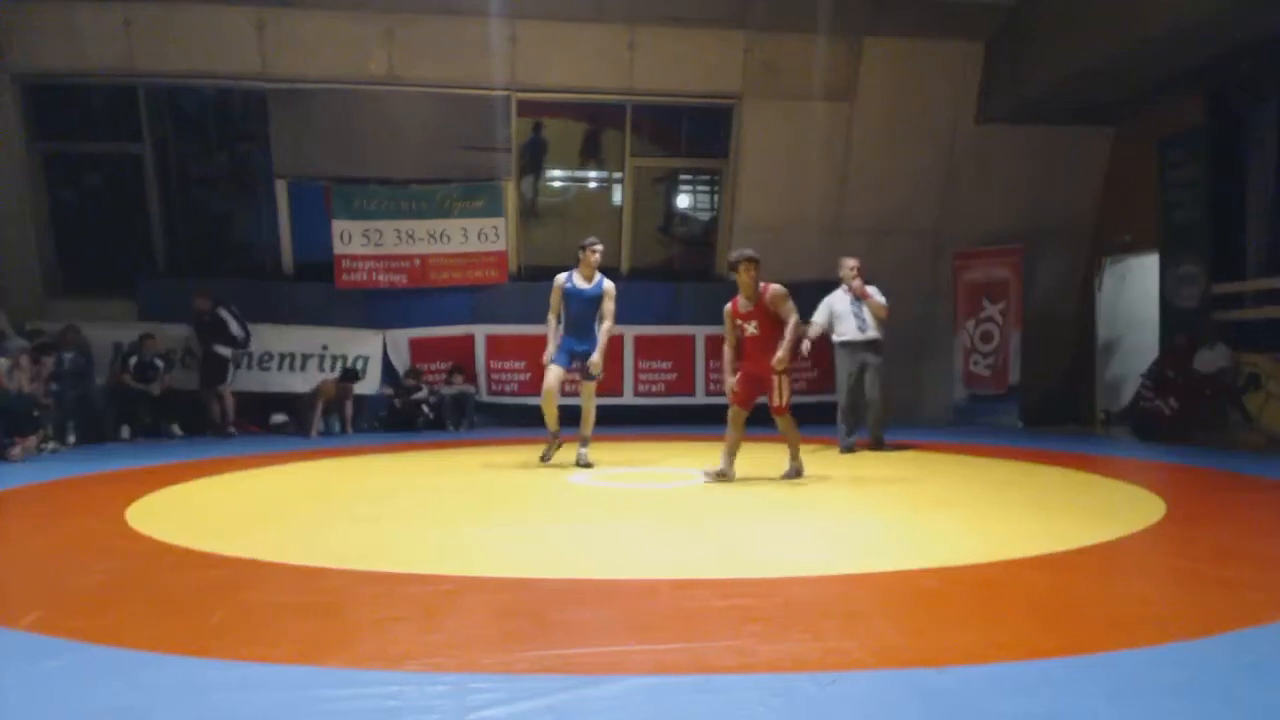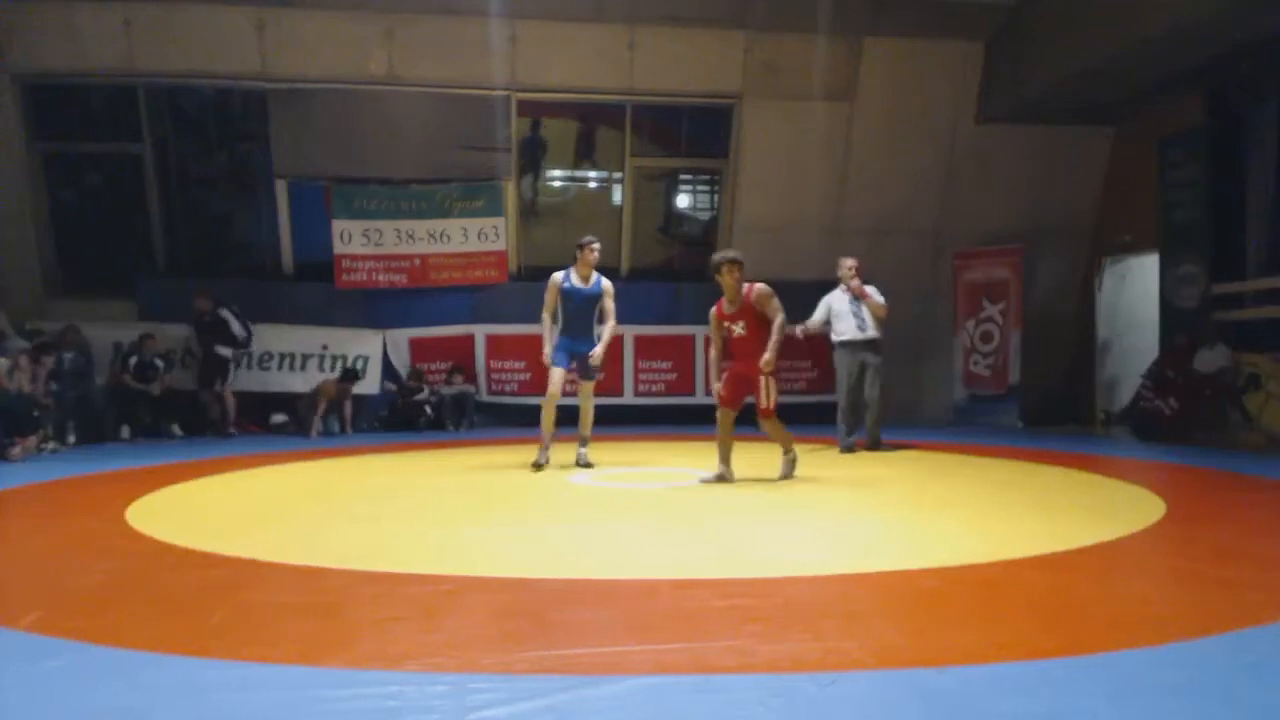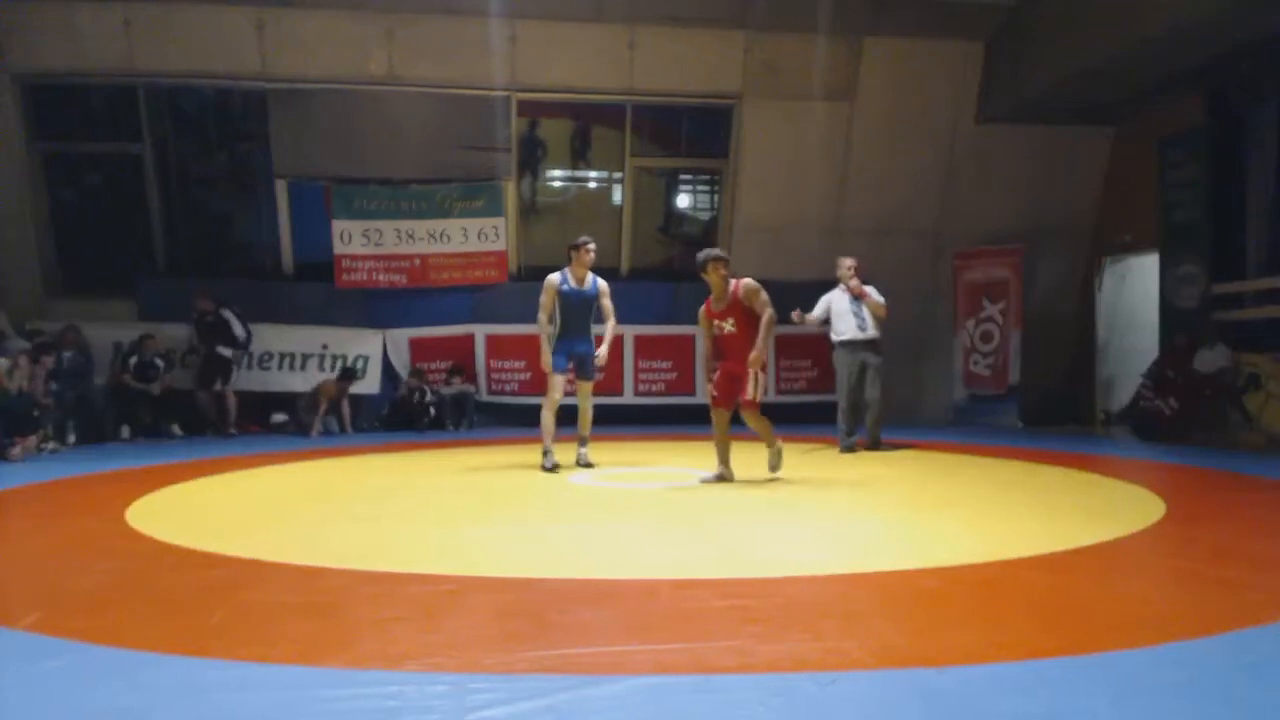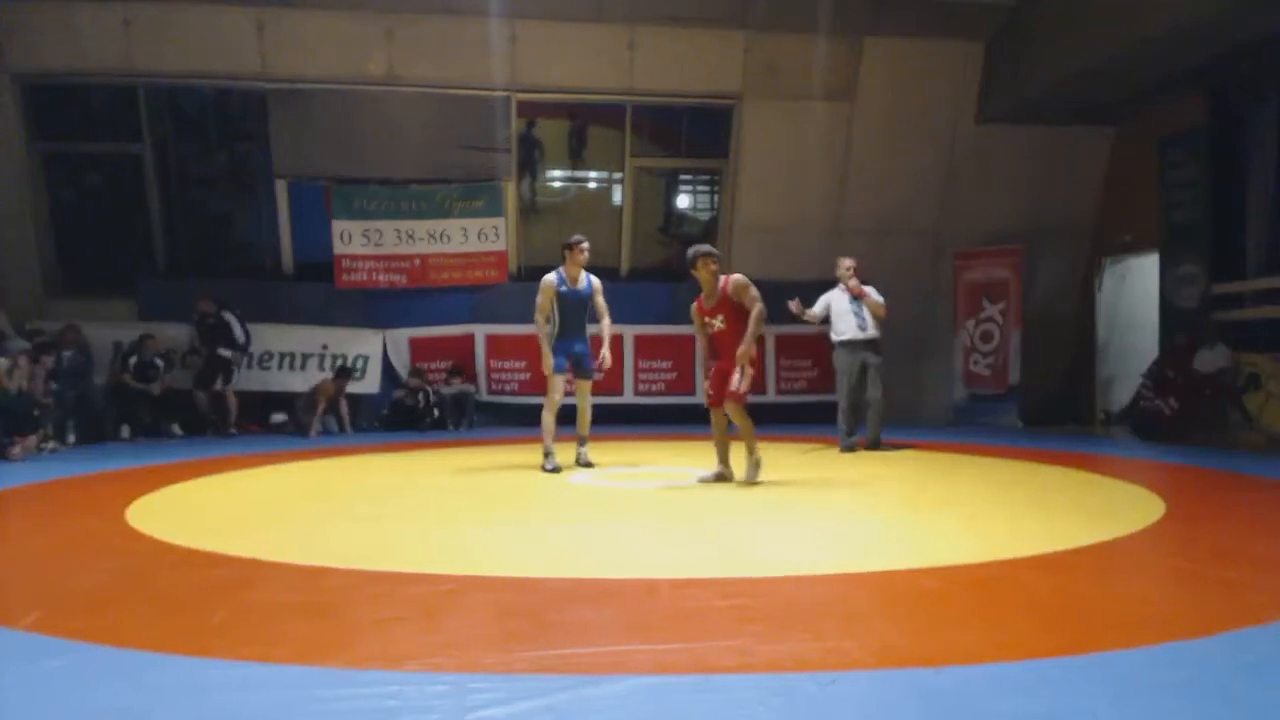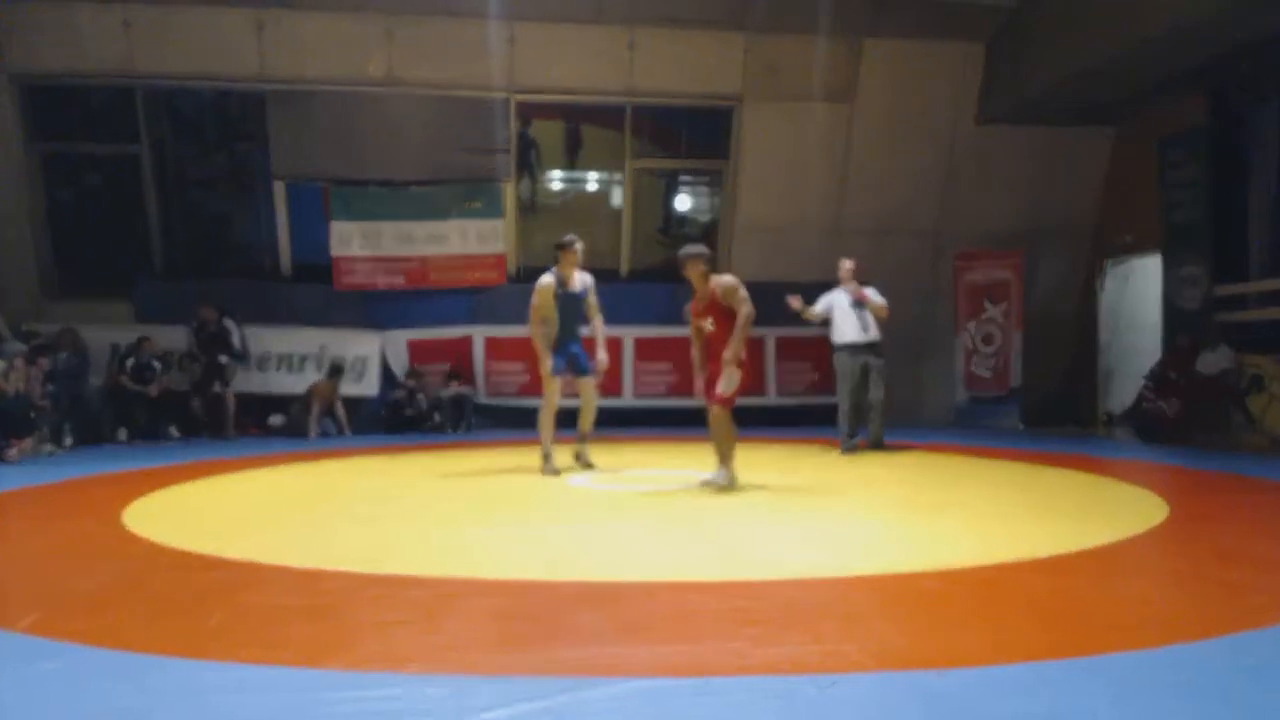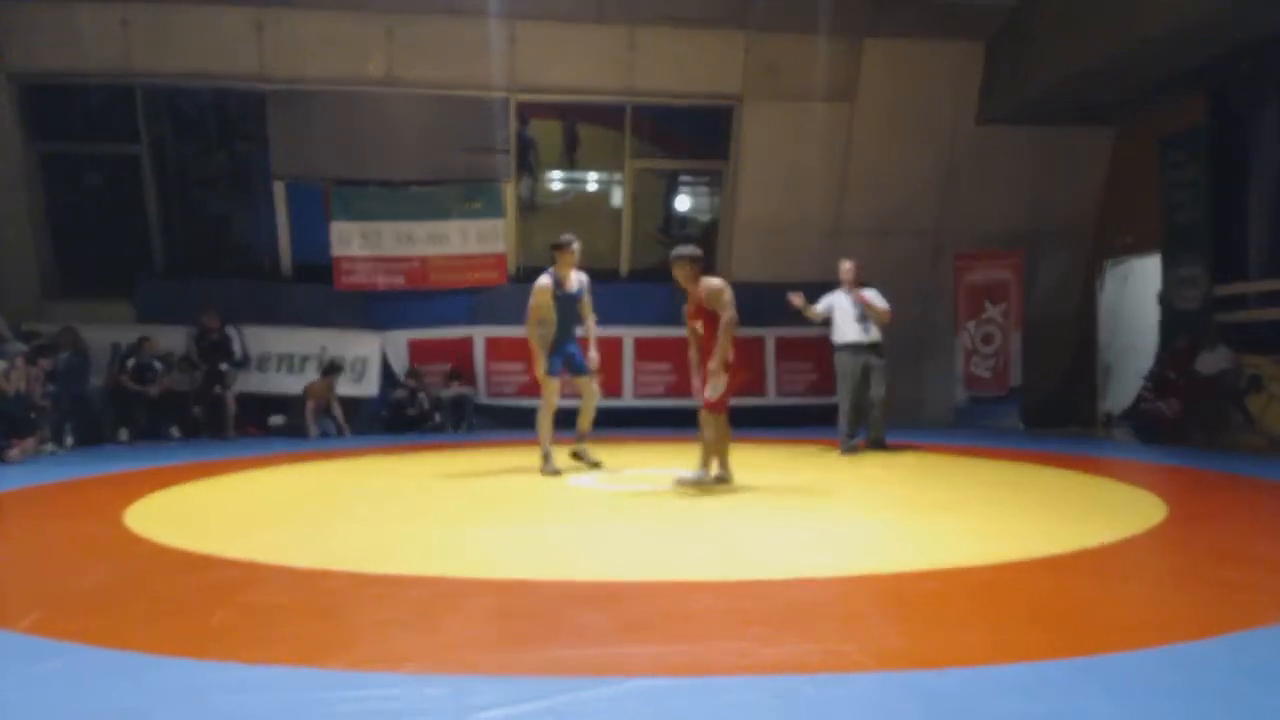
dt=0.1s
person 1, frame 1
left shoulder: (774, 293)
right shoulder: (731, 309)
left elbow: (793, 319)
right elbow: (729, 344)
left wrist: (785, 349)
right wrist: (728, 375)
left hip: (774, 365)
right hip: (748, 366)
left knee: (782, 416)
right knee: (735, 414)
left ankle: (796, 461)
right ankle: (726, 468)
person 1, frame 2
left shoulder: (759, 292)
right shoulder: (716, 312)
left elbow: (779, 320)
right elbow: (716, 348)
left wrist: (771, 352)
right wrist: (715, 379)
left hip: (761, 364)
right hip: (735, 365)
left knee: (766, 418)
right knee: (723, 414)
left ankle: (789, 453)
right ankle: (724, 469)
person 1, frame 3
left shoulder: (747, 287)
right shoulder: (705, 310)
left elbow: (769, 313)
right elbow: (708, 346)
left wrist: (760, 347)
right wrist: (708, 379)
left hip: (751, 361)
right hip: (727, 363)
left knee: (749, 412)
right knee: (718, 414)
left ankle: (774, 445)
right ankle: (723, 469)
person 1, frame 4
left shoulder: (737, 283)
right shoulder: (697, 307)
left elbow: (758, 309)
right elbow: (703, 342)
left wrist: (748, 343)
right wrist: (706, 375)
left hip: (742, 356)
right hip: (719, 360)
left knee: (732, 406)
right knee: (716, 413)
left ankle: (753, 455)
right ankle: (723, 467)
person 1, frame 5
left shoulder: (726, 284)
right shoulder: (693, 307)
left elbow: (747, 312)
right elbow: (697, 344)
left wrist: (734, 347)
right wrist: (699, 376)
left hip: (733, 359)
right hip: (713, 361)
left knee: (719, 409)
right knee: (714, 416)
left ankle: (726, 469)
right ankle: (724, 470)
person 1, frame 6
left shoulder: (713, 287)
right shoulder: (688, 307)
left elbow: (729, 318)
right elbow: (694, 345)
left wrist: (716, 358)
right wrist: (695, 377)
left hip: (723, 361)
right hip: (710, 362)
left knee: (709, 413)
right knee: (718, 415)
left ankle: (703, 472)
right ankle: (723, 471)
person 2, frame 1
left shoulder: (606, 285)
right shoulder: (562, 279)
left elbow: (607, 322)
right elbow: (553, 313)
left wrist: (599, 353)
right wrist: (551, 344)
left hip: (590, 346)
right hip: (565, 342)
left knee: (588, 400)
right knee: (549, 389)
left ankle: (582, 451)
right ankle: (554, 436)
person 2, frame 2
left shoulder: (604, 285)
right shoulder: (558, 278)
left elbow: (610, 320)
right elbow: (547, 313)
left wrist: (601, 346)
right wrist: (546, 344)
left hip: (588, 345)
right hip: (563, 342)
left knee: (587, 400)
right knee: (553, 392)
left ankle: (582, 451)
right ankle: (544, 449)
person 2, frame 3
left shoulder: (600, 285)
right shoulder: (554, 280)
left elbow: (610, 319)
right elbow: (543, 316)
left wrist: (605, 346)
right wrist: (545, 349)
left hip: (585, 345)
right hip: (560, 344)
left knee: (585, 400)
right knee: (553, 398)
left ankle: (582, 451)
right ankle: (548, 454)
person 2, frame 4
left shoulder: (594, 282)
right shoulder: (551, 281)
left elbow: (604, 317)
right elbow: (540, 318)
left wrist: (606, 347)
right wrist: (546, 352)
left hip: (581, 344)
right hip: (558, 345)
left knee: (585, 399)
right knee: (554, 399)
left ankle: (581, 450)
right ankle: (548, 455)
person 2, frame 5
left shoulder: (586, 280)
right shoulder: (547, 282)
left elbow: (595, 315)
right elbow: (535, 320)
left wrist: (601, 348)
right wrist: (543, 355)
left hip: (575, 343)
right hip: (554, 345)
left knee: (590, 396)
right knee: (551, 401)
left ankle: (581, 449)
right ankle: (547, 458)
person 2, frame 6
left shoulder: (582, 279)
right shoulder: (545, 284)
left elbow: (588, 315)
right elbow: (532, 322)
left wrist: (593, 347)
right wrist: (538, 358)
left hip: (573, 344)
right hip: (552, 346)
left knee: (592, 394)
right knee: (550, 402)
left ankle: (580, 447)
right ankle: (546, 458)
person 3, frame 1
left shoulder: (872, 291)
right shoulder: (832, 299)
left elbow: (883, 313)
right elbow: (818, 323)
left wrist: (863, 294)
right wrist: (808, 339)
left hip: (871, 349)
right hip: (847, 350)
left knee: (873, 396)
right knee: (846, 397)
left ankle: (876, 438)
right ankle: (846, 441)
person 3, frame 2
left shoulder: (870, 291)
right shoulder: (831, 298)
left elbow: (883, 313)
right elbow: (817, 320)
left wrist: (862, 294)
right wrist: (804, 327)
left hip: (871, 348)
right hip: (846, 350)
left knee: (872, 396)
right knee: (846, 397)
left ankle: (874, 439)
right ankle: (847, 441)
person 3, frame 3
left shoulder: (869, 291)
right shoulder: (831, 297)
left elbow: (882, 312)
right elbow: (815, 318)
left wrist: (862, 294)
right wrist: (802, 318)
left hip: (871, 348)
right hip: (846, 350)
left knee: (873, 396)
right knee: (847, 397)
left ankle: (873, 439)
right ankle: (847, 441)
person 3, frame 4
left shoulder: (869, 291)
right shoulder: (831, 297)
left elbow: (882, 312)
right elbow: (815, 315)
left wrist: (861, 294)
right wrist: (801, 311)
left hip: (871, 348)
right hip: (846, 349)
left knee: (874, 396)
right knee: (847, 396)
left ankle: (873, 439)
right ankle: (847, 440)
person 3, frame 5
left shoulder: (870, 293)
right shoulder: (832, 297)
left elbow: (884, 313)
right elbow: (816, 314)
left wrist: (863, 298)
right wrist: (802, 309)
left hip: (872, 350)
right hip: (847, 352)
left knee: (876, 397)
right knee: (848, 398)
left ankle: (875, 440)
right ankle: (848, 442)
person 3, frame 6
left shoulder: (872, 294)
right shoulder: (833, 298)
left elbow: (886, 316)
right elbow: (817, 314)
left wrist: (866, 303)
right wrist: (804, 306)
left hip: (873, 350)
right hip: (848, 352)
left knee: (877, 396)
right knee: (848, 398)
left ankle: (876, 439)
right ankle: (848, 441)
